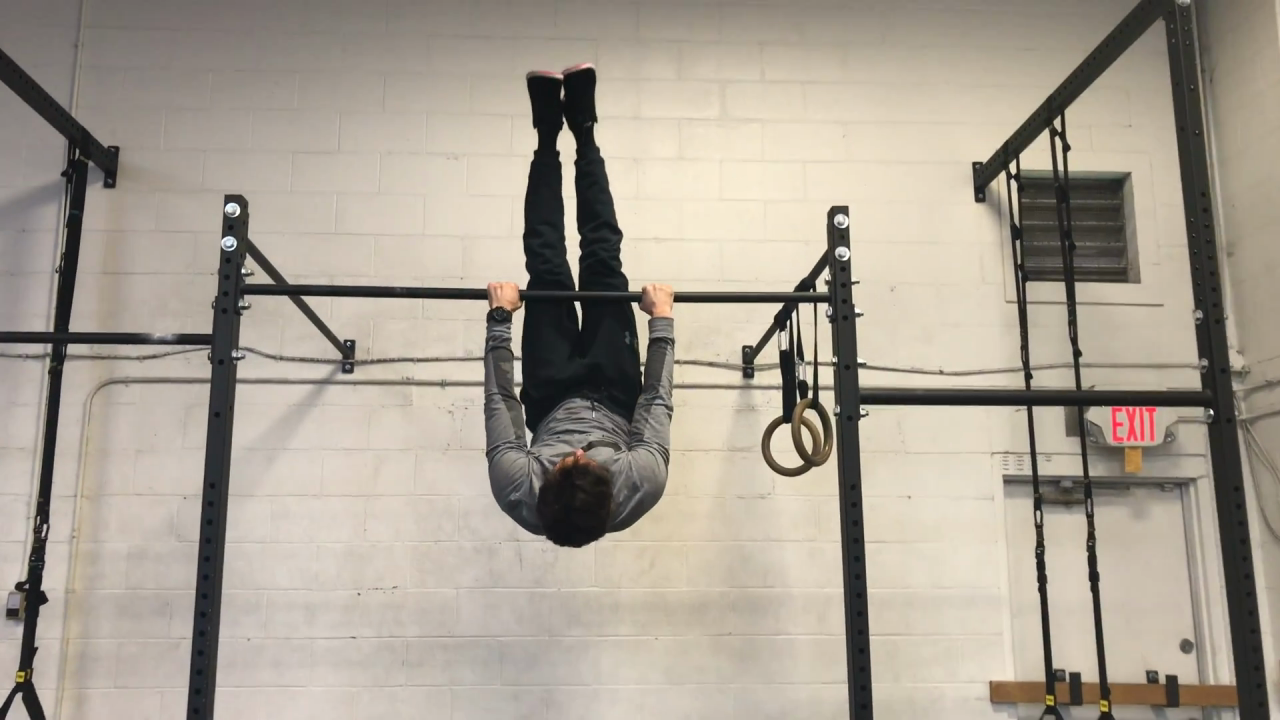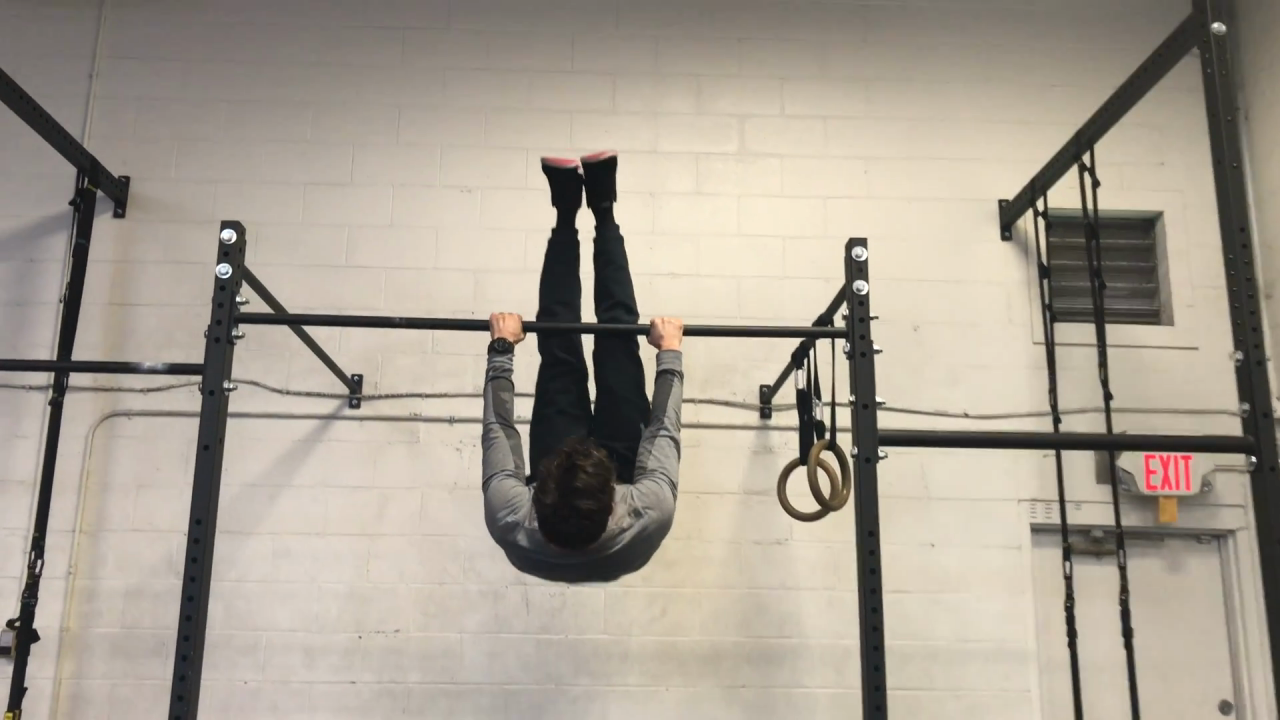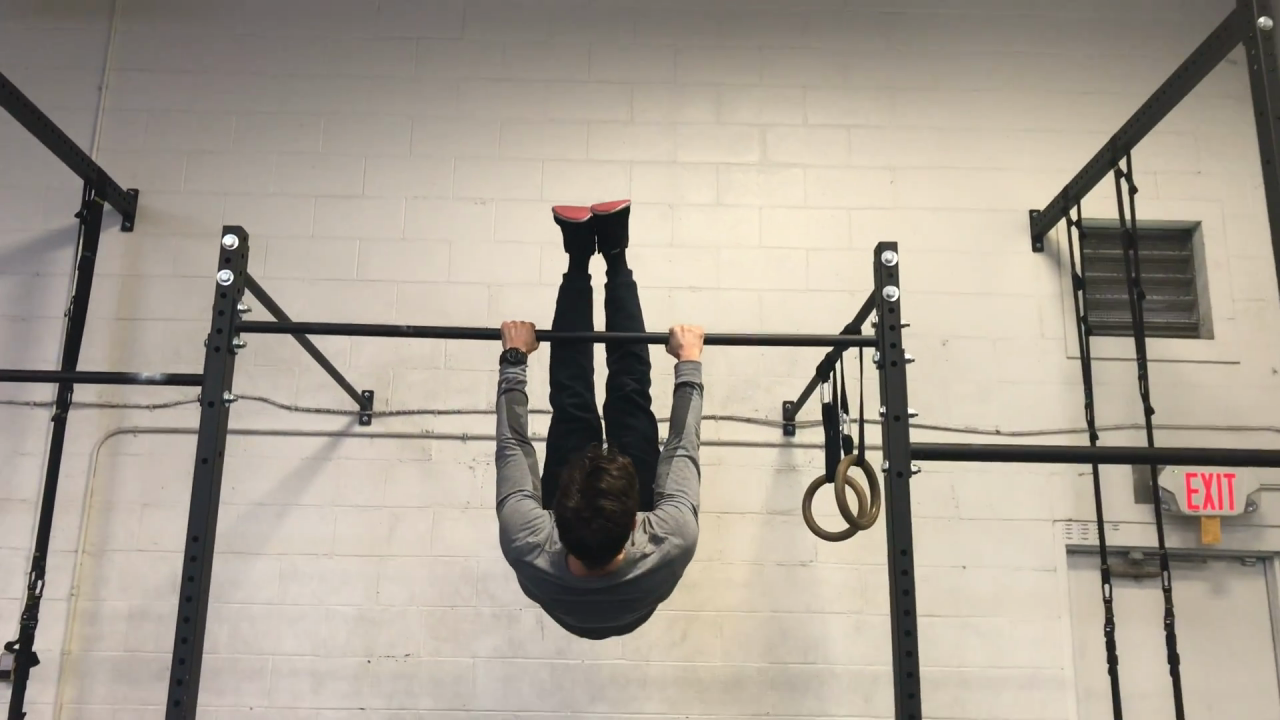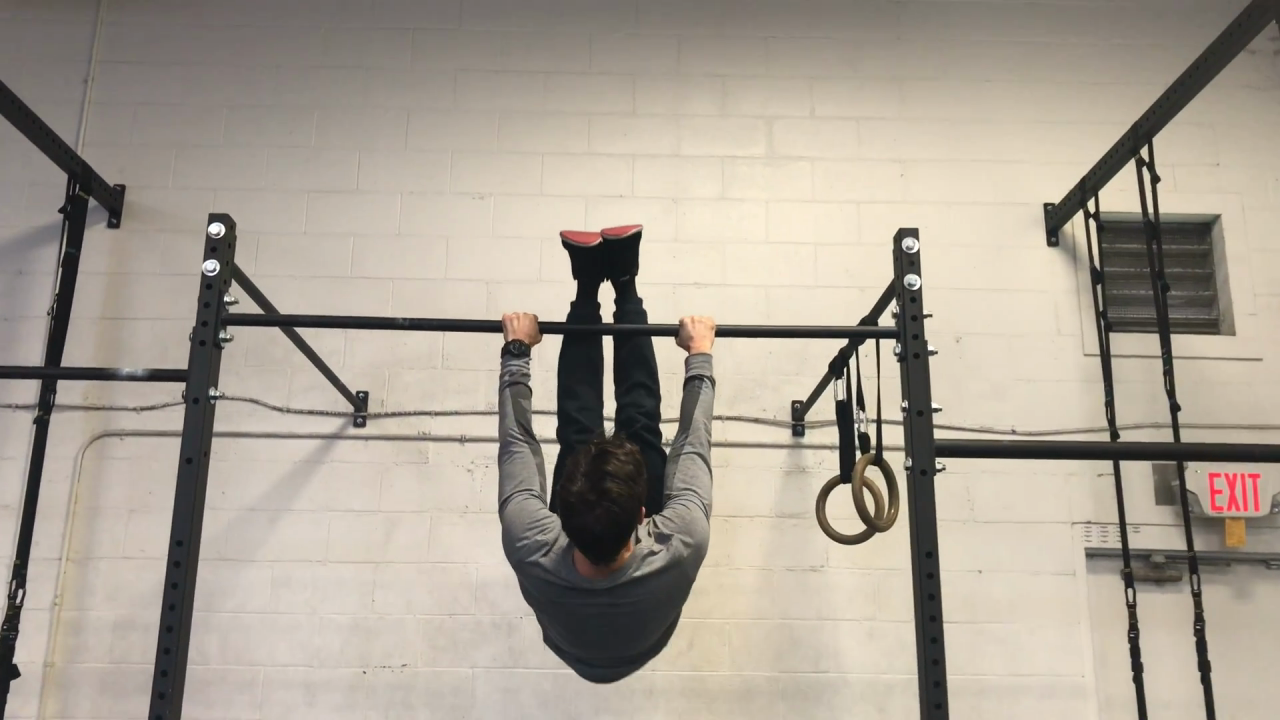
dt=0.5s
person 1, frame 1
left shoulder: (519, 495)
right shoulder: (640, 489)
left elbow: (499, 400)
right elbow: (657, 401)
left wrist: (499, 319)
right wrist: (661, 322)
left hip: (551, 404)
right hip: (612, 403)
left knee: (548, 278)
right knee: (603, 271)
left ankle: (550, 135)
right ankle: (582, 133)
person 1, frame 2
left shoulder: (515, 532)
right shoulder: (644, 526)
left elbow: (498, 429)
right elbow: (664, 432)
left wrist: (501, 350)
right wrist: (670, 355)
right hip: (620, 465)
left knee: (559, 356)
right knee: (618, 349)
left ankle: (567, 214)
right ankle: (602, 210)
person 1, frame 3
left shoulder: (530, 551)
right shoulder: (669, 548)
left elbow: (512, 445)
right elbow: (682, 448)
left wrist: (514, 360)
right wrist: (689, 365)
left knee: (571, 407)
right knee: (630, 400)
left ankle: (580, 259)
right ankle: (614, 258)
person 1, frame 4
left shoulder: (534, 551)
right shoulder: (677, 553)
left elbow: (517, 443)
right elbow: (693, 446)
left wrist: (516, 353)
right wrist: (699, 358)
left knee: (576, 433)
right knee: (642, 428)
